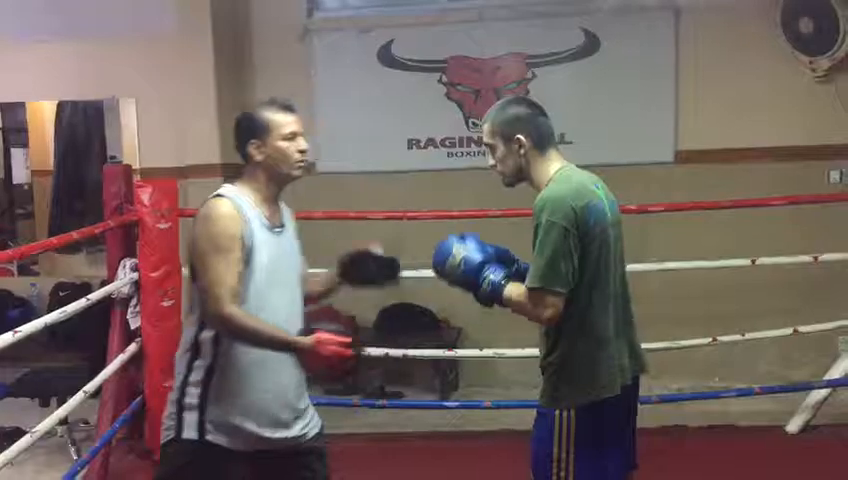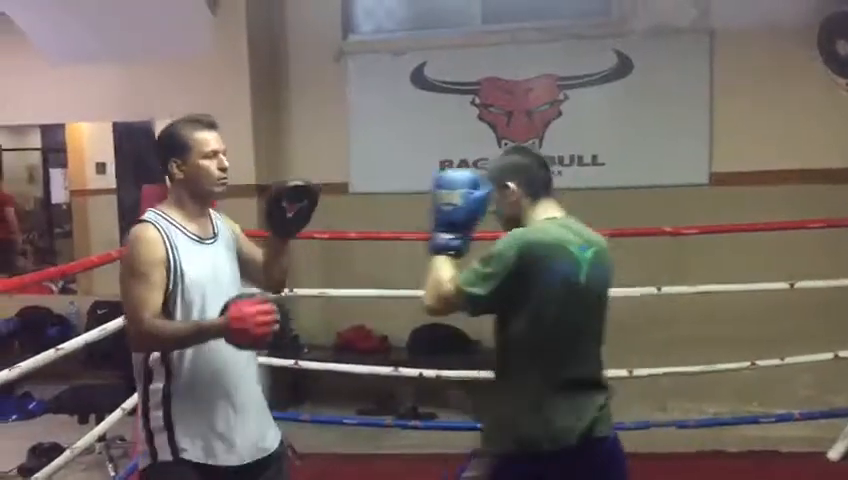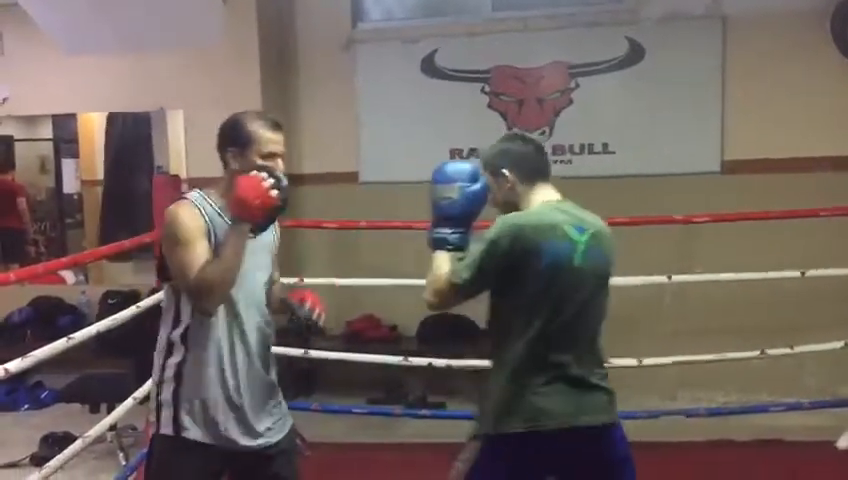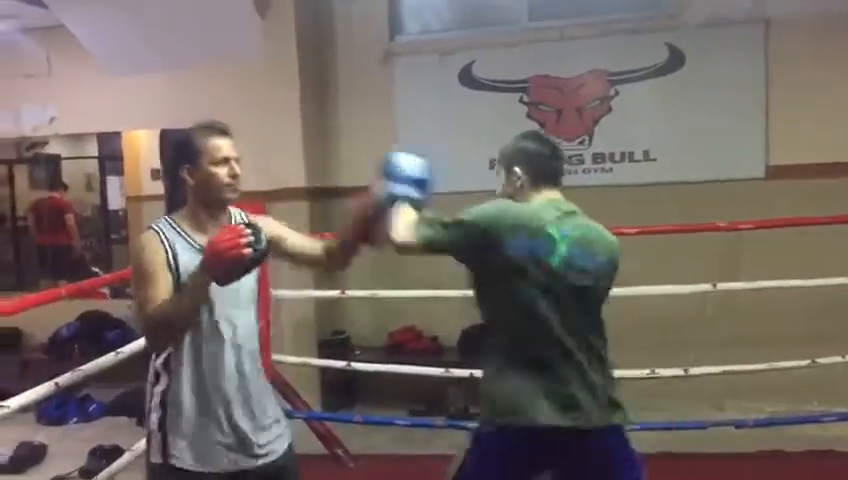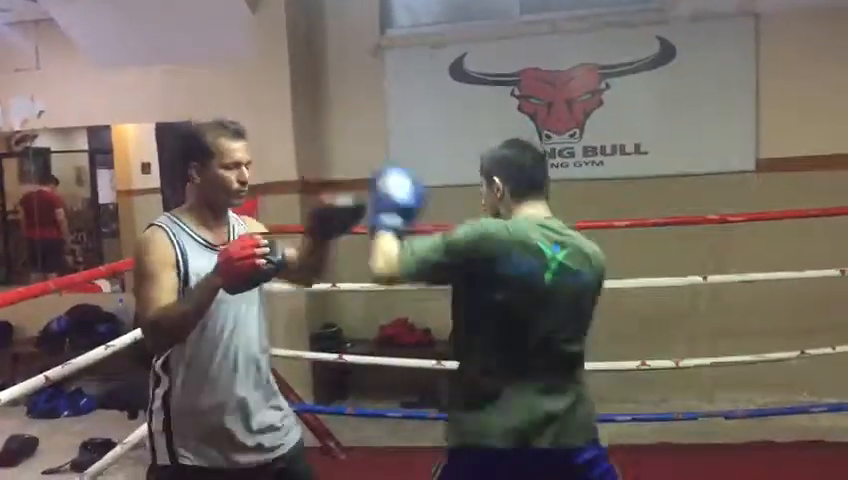
dt=1s
person 1, frame 1
left shoulder: (282, 213)
right shoulder: (224, 214)
right elbow: (221, 312)
left wrist: (342, 275)
right wrist: (302, 345)
right hip: (214, 415)
person 1, frame 2
left shoulder: (225, 228)
right shoulder: (150, 237)
left elbow: (271, 279)
right elbow: (142, 332)
left wrist: (282, 235)
right wrist: (221, 326)
right hip: (181, 429)
person 1, frame 3
left shoulder: (266, 219)
right shoulder: (187, 214)
right elbow: (207, 296)
left wrist: (293, 300)
right wrist: (242, 225)
left hip: (259, 403)
right hip: (193, 406)
person 1, frame 4
left shoulder: (253, 226)
right shoulder: (156, 241)
left elbow: (329, 256)
right elbow: (156, 332)
left wrist: (367, 213)
right wrist: (208, 269)
left hip: (255, 422)
right hip: (188, 432)
person 1, frame 5
left shoulder: (247, 228)
right shoulder: (161, 240)
left elbow: (303, 273)
right elbow: (156, 333)
left wrist: (319, 234)
right wrist: (218, 277)
right hip: (190, 435)
person 2, frame 1
left shoulder: (556, 201)
right shoulder: (589, 185)
left elbow: (547, 307)
left wrist: (487, 280)
right wrist: (514, 269)
left hip: (581, 379)
right hip: (615, 368)
person 2, frame 2
left shoulder: (522, 245)
right shoulder: (597, 247)
left elbow: (438, 301)
left wrist: (446, 235)
left hip: (526, 435)
right hip: (592, 429)
person 2, frame 3
left shoulder: (515, 230)
right shoulder: (599, 231)
left elbow: (437, 295)
left wrist: (447, 229)
left hip: (523, 419)
right hip: (593, 413)
person 2, frame 4
left shoulder: (498, 221)
right shoulder: (604, 243)
left elbow: (403, 238)
left wrist: (405, 194)
left hip: (519, 417)
right hip: (594, 417)
person 2, frame 5
left shoulder: (483, 240)
right shoulder: (590, 257)
left elbow: (386, 268)
left wrist: (387, 220)
left hip: (491, 439)
right hip: (569, 435)
